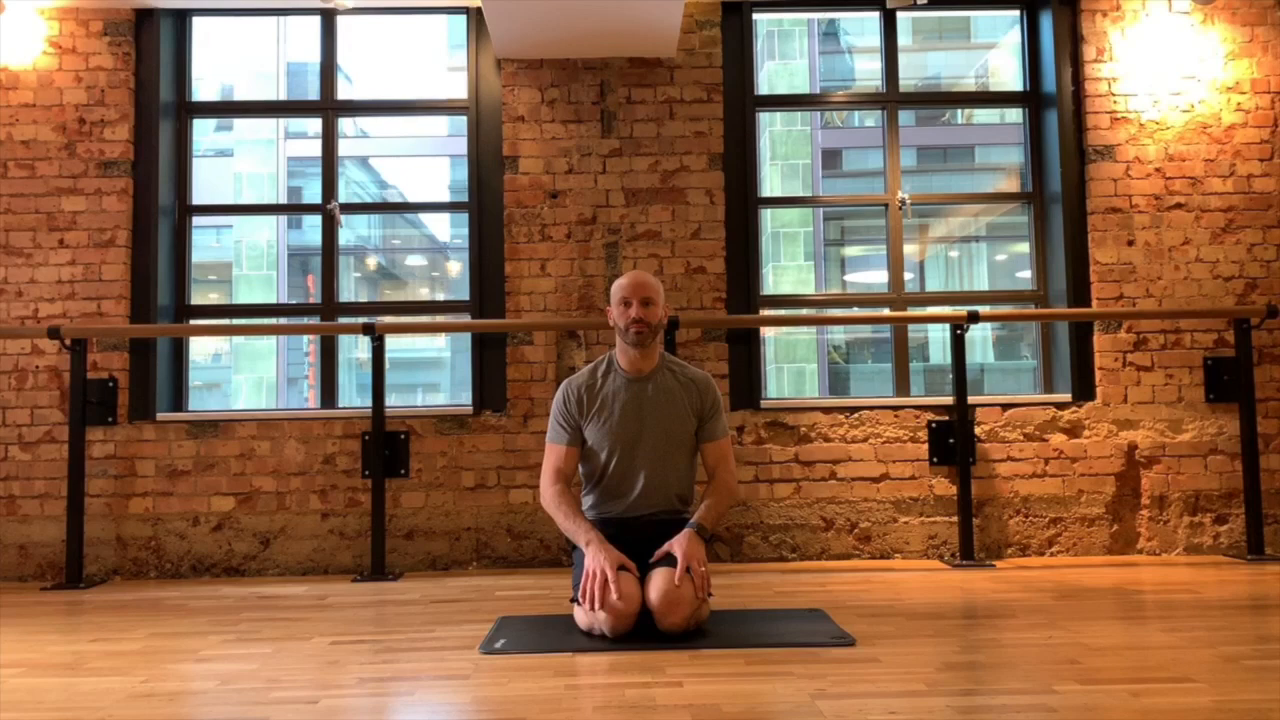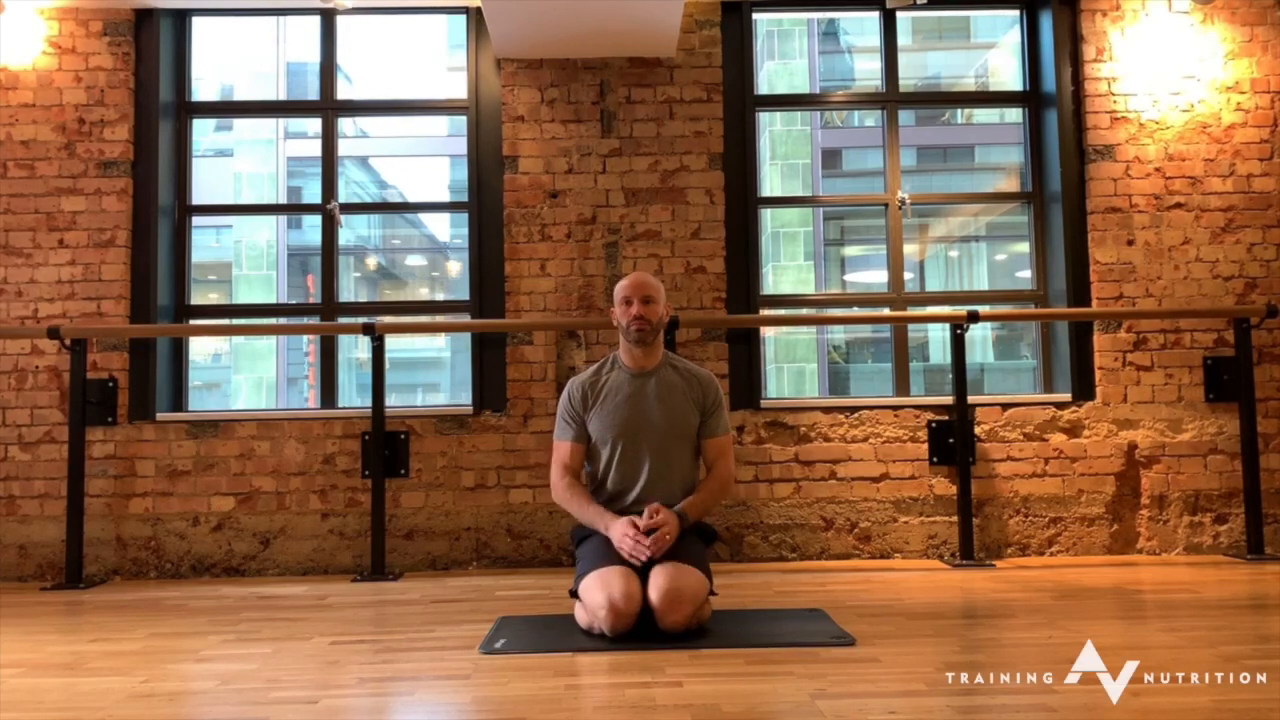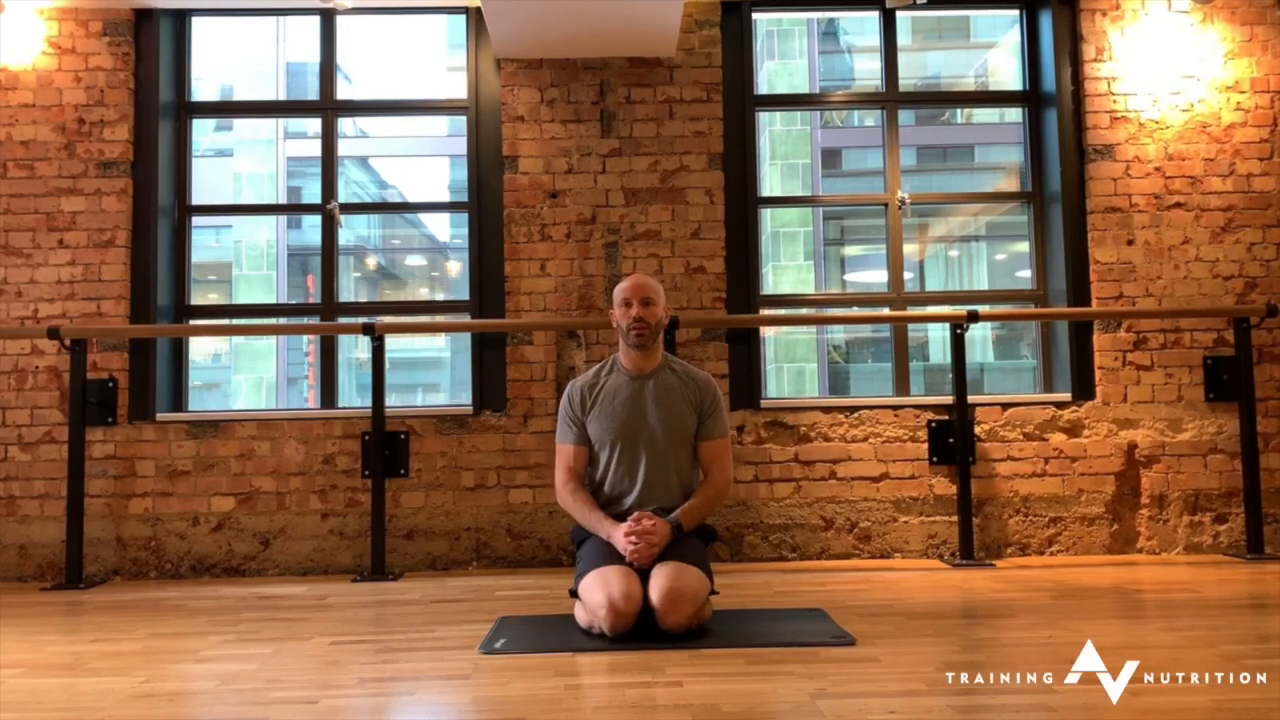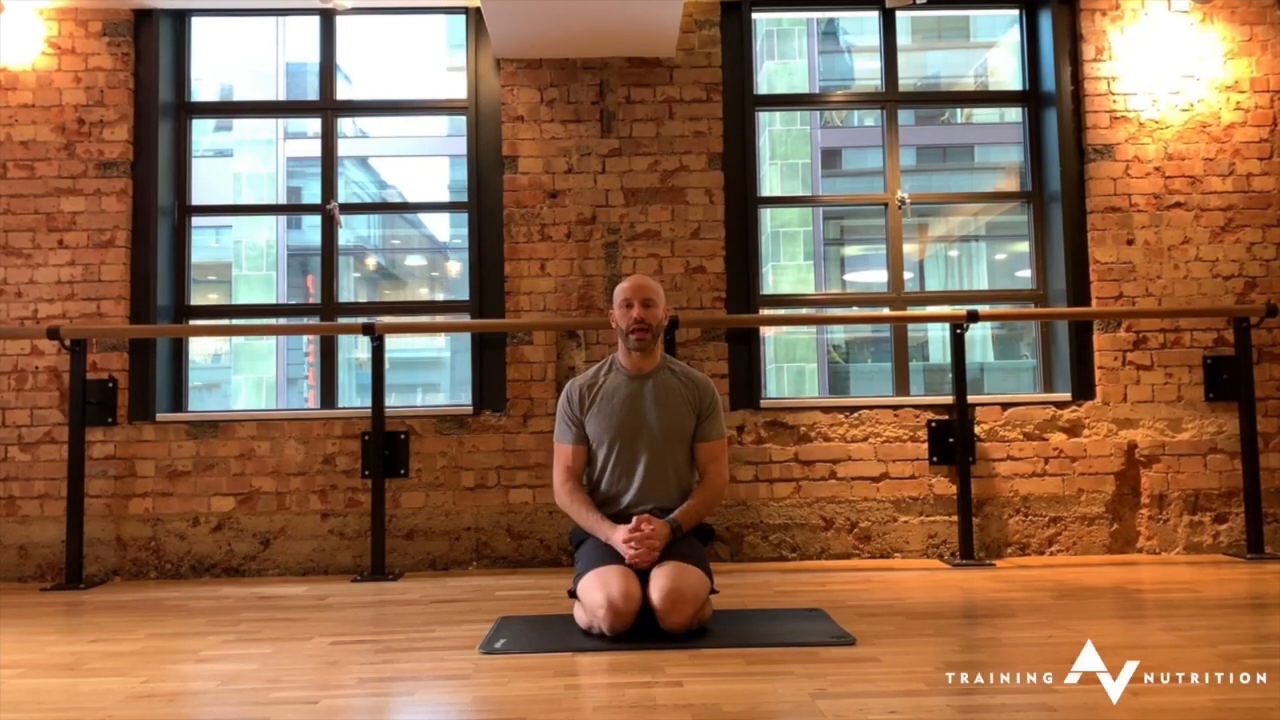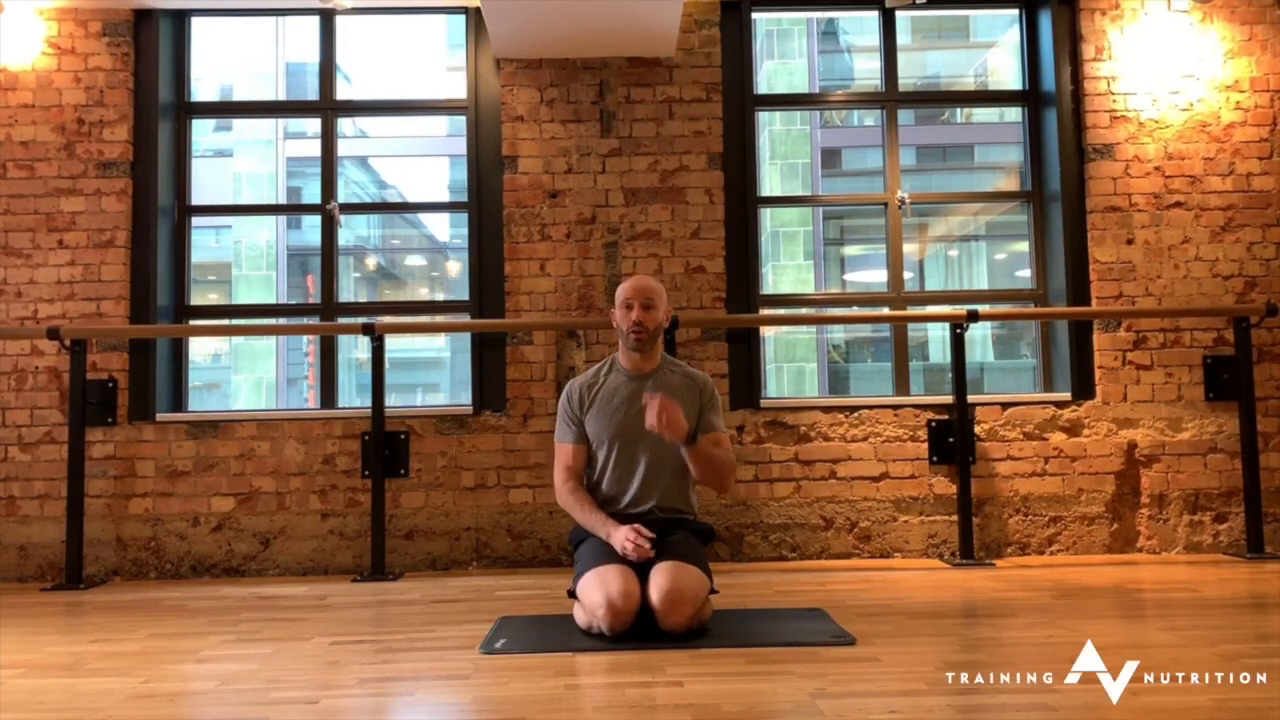
dt=0.4s
person 1, frame 1
left shoulder: (699, 387)
right shoulder: (576, 391)
left elbow: (723, 476)
right elbow: (553, 484)
left wrist: (694, 533)
right wrist: (594, 544)
left hip: (673, 526)
right hip: (603, 527)
left knee: (672, 611)
right knee: (614, 614)
right ankle: (586, 605)
person 1, frame 2
left shoulder: (700, 384)
right shoulder: (582, 389)
left elbow: (722, 471)
right elbow: (562, 480)
left wrist: (679, 516)
right wrist: (611, 524)
left hip: (678, 527)
right hip: (606, 528)
left knee: (674, 610)
right knee: (615, 612)
left ankle: (675, 594)
right ankle: (588, 600)
person 1, frame 3
left shoulder: (699, 387)
right shoulder: (581, 392)
left elbow: (719, 477)
right elbow: (567, 483)
left wrist: (670, 526)
right wrist: (613, 531)
left hip: (678, 529)
right hip: (605, 529)
left knee: (674, 609)
right knee: (614, 612)
right ankle: (589, 597)
person 1, frame 4
left shoulder: (698, 388)
right shoulder: (580, 391)
left elbow: (715, 478)
right elbow: (565, 484)
left wrist: (669, 527)
right wrist: (612, 533)
left hip: (677, 529)
right hip: (604, 530)
left knee: (676, 608)
right knee: (614, 610)
right ankle: (588, 597)
person 1, frame 5
left shoulder: (696, 386)
right shoulder: (581, 391)
left elbow: (723, 478)
right elbow: (566, 483)
left wrist: (683, 438)
right wrist: (612, 531)
left hip: (675, 527)
right hip: (604, 529)
left knee: (675, 607)
right knee: (614, 608)
right ankle: (590, 595)
